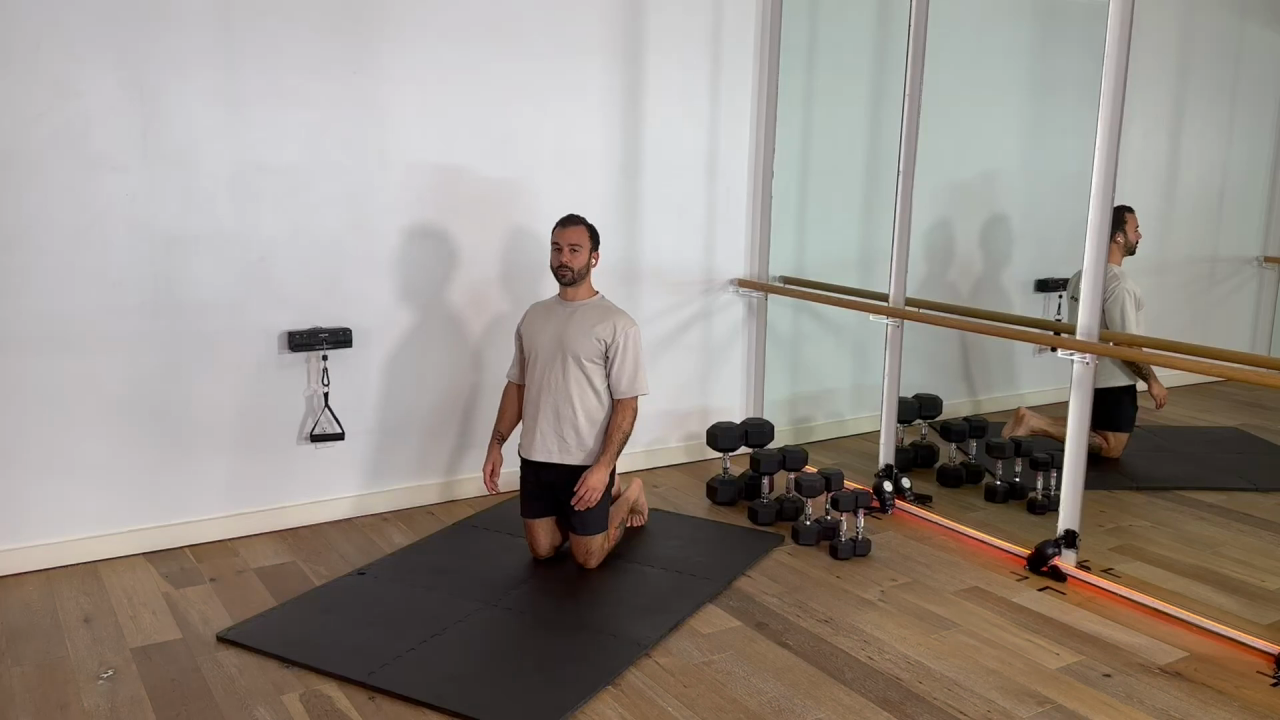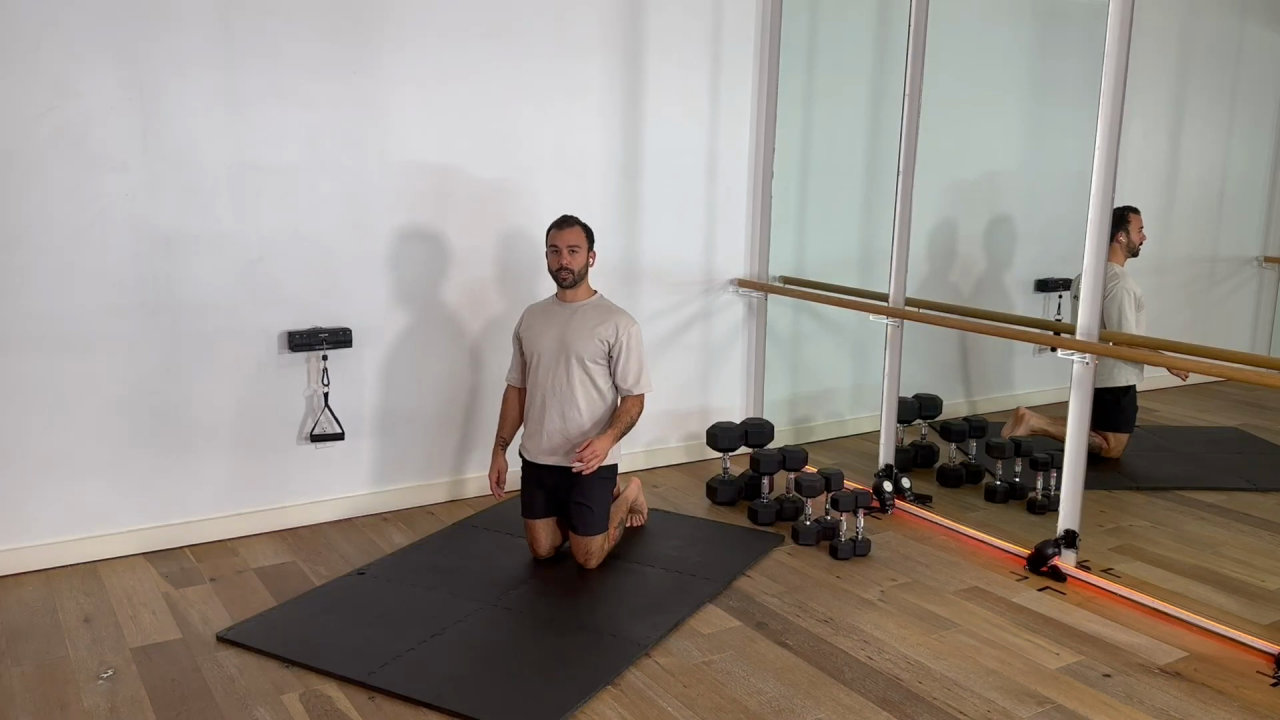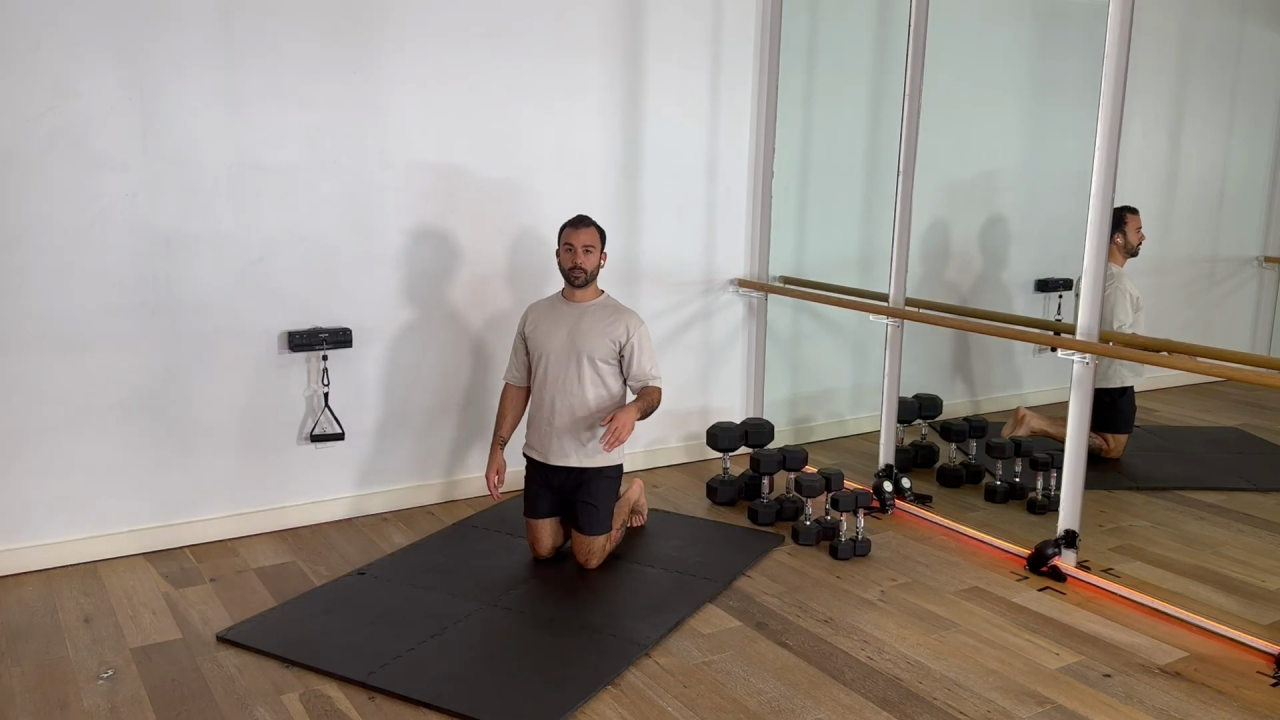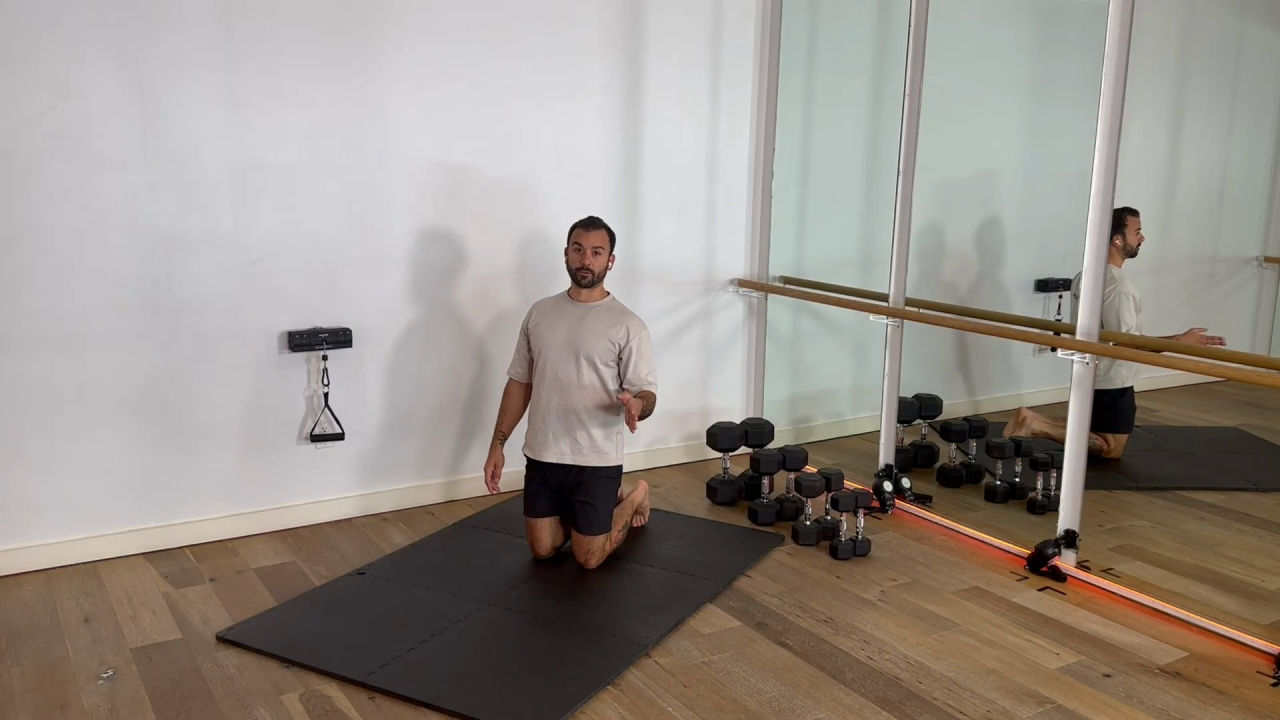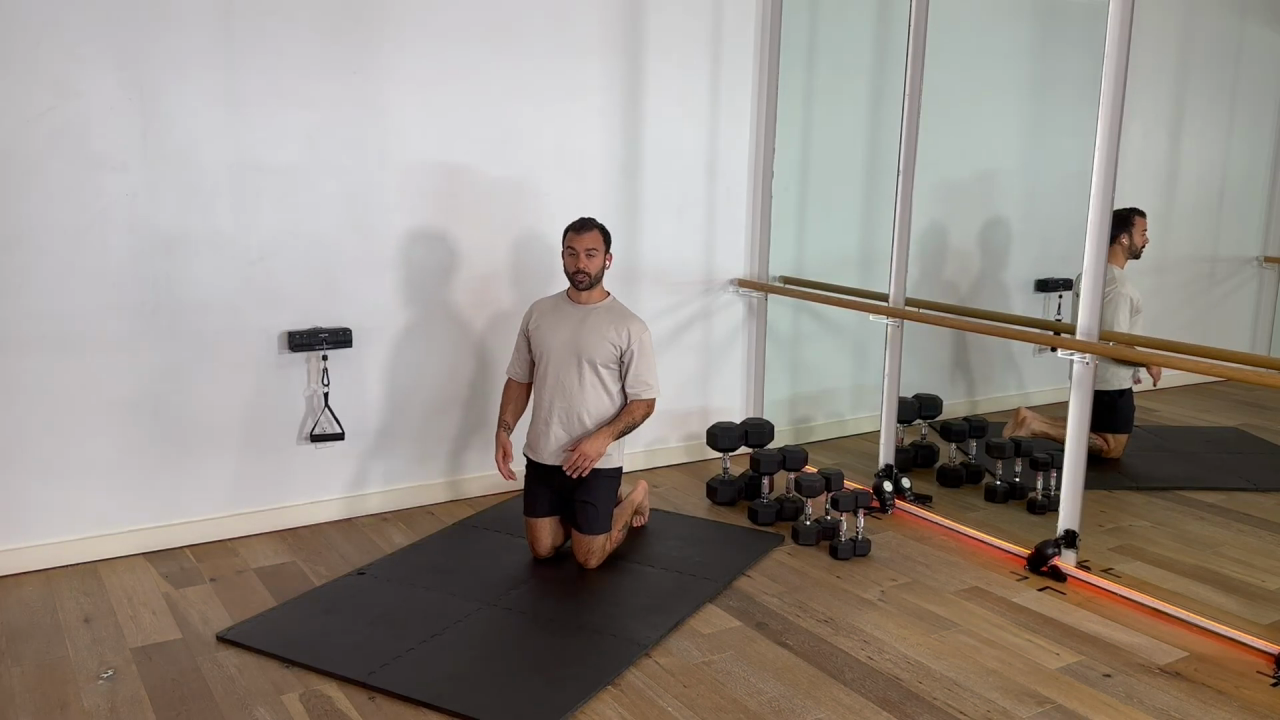
dt=0.7s
person 1, frame 1
left shoulder: (616, 323)
right shoulder: (534, 316)
left elbow: (626, 404)
right elbow: (517, 386)
left wrist: (604, 466)
right wrist: (496, 444)
left hip: (586, 463)
right hip: (536, 457)
left knee: (587, 558)
right knee: (542, 550)
left ankle: (628, 496)
right ankle: (605, 499)
person 1, frame 2
left shoulder: (617, 323)
right shoulder: (531, 317)
left elbow: (633, 397)
right elbow: (516, 389)
left wrist: (607, 438)
right wrist: (499, 450)
left hip: (588, 461)
right hip: (537, 458)
left knee: (587, 558)
right knee: (542, 550)
left ankle: (628, 494)
right ankle: (607, 497)
person 1, frame 3
left shoulder: (625, 322)
right shoulder: (534, 315)
left elbow: (651, 389)
right elbow: (517, 386)
left wrist: (633, 410)
right wrist: (497, 448)
left hip: (596, 461)
right hip: (542, 457)
left knee: (588, 558)
right knee: (542, 550)
left ankle: (630, 496)
right ankle: (606, 503)
person 1, frame 4
left shoulder: (627, 325)
right shoulder: (540, 312)
left elbow: (646, 394)
right elbow: (519, 383)
left wrist: (636, 404)
right wrist: (497, 444)
left hip: (595, 460)
right hip: (542, 455)
left knee: (588, 558)
right knee: (542, 550)
left ankle: (634, 498)
right ankle: (607, 504)
person 1, frame 5
left shoulder: (628, 326)
right shoulder: (538, 313)
left elbow: (644, 401)
right elbow: (519, 378)
left wrist: (604, 437)
right wrist: (504, 432)
left hip: (596, 461)
right hip: (542, 456)
left knee: (588, 558)
right knee: (542, 549)
left ankle: (635, 498)
right ankle: (607, 504)
person 2, frame 1
left shoulder: (1082, 275)
right shoulder: (1118, 283)
right wrist: (1153, 382)
right hip: (1113, 380)
left knee: (1094, 432)
right knee: (1110, 448)
left ankle: (1034, 422)
right ankle: (1037, 424)
person 2, frame 2
right shoulder: (1119, 283)
left hip: (1091, 374)
right hip: (1114, 380)
left knee: (1095, 434)
right knee: (1110, 448)
left ankle: (1034, 421)
right ankle: (1037, 424)
person 2, frame 3
right shoulder: (1117, 282)
left hip: (1094, 374)
right hip: (1114, 379)
left knee: (1095, 433)
right knee: (1111, 449)
left ankle: (1035, 422)
right ankle: (1037, 424)
person 2, frame 4
right shoulder: (1117, 286)
right wrist: (1182, 340)
left hip: (1090, 375)
right hip: (1111, 381)
left knee: (1095, 435)
right knee: (1110, 449)
left ankle: (1035, 421)
right ankle: (1037, 425)
person 2, frame 5
right shoulder: (1118, 286)
right wrist: (1147, 363)
right hip: (1110, 382)
left knee: (1093, 431)
right knee: (1111, 449)
left ankle: (1034, 421)
right ankle: (1037, 426)
